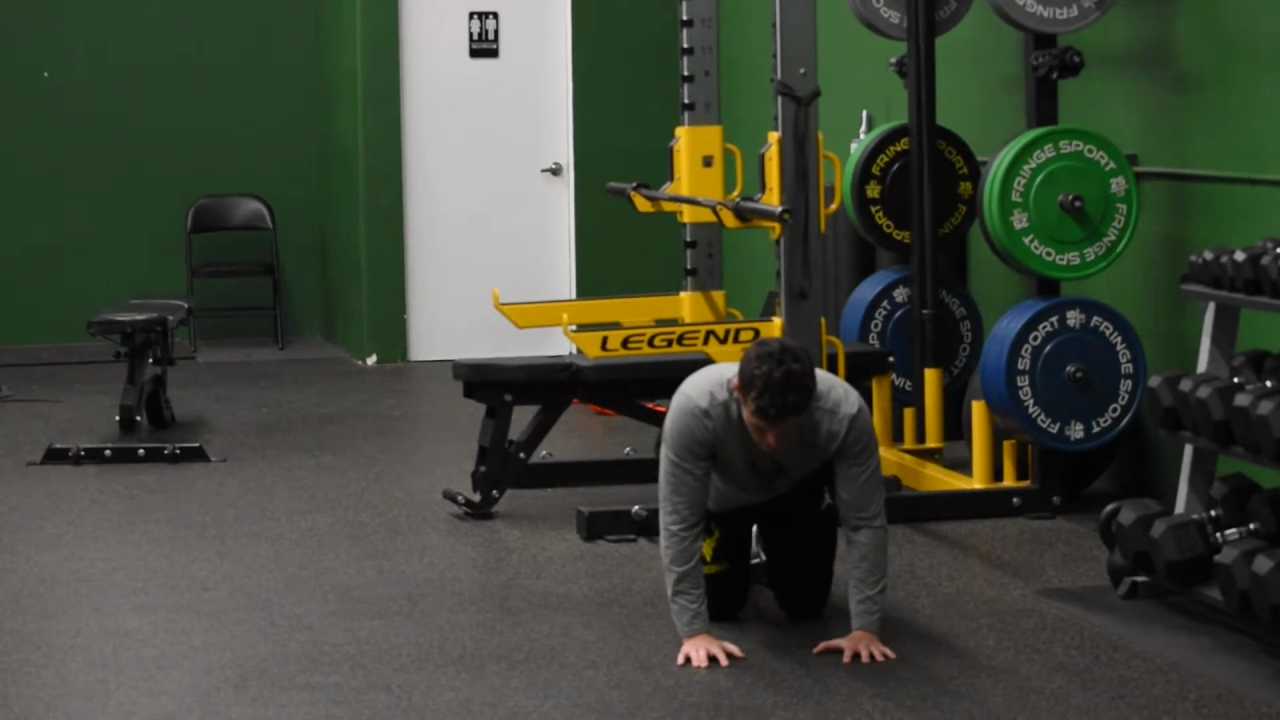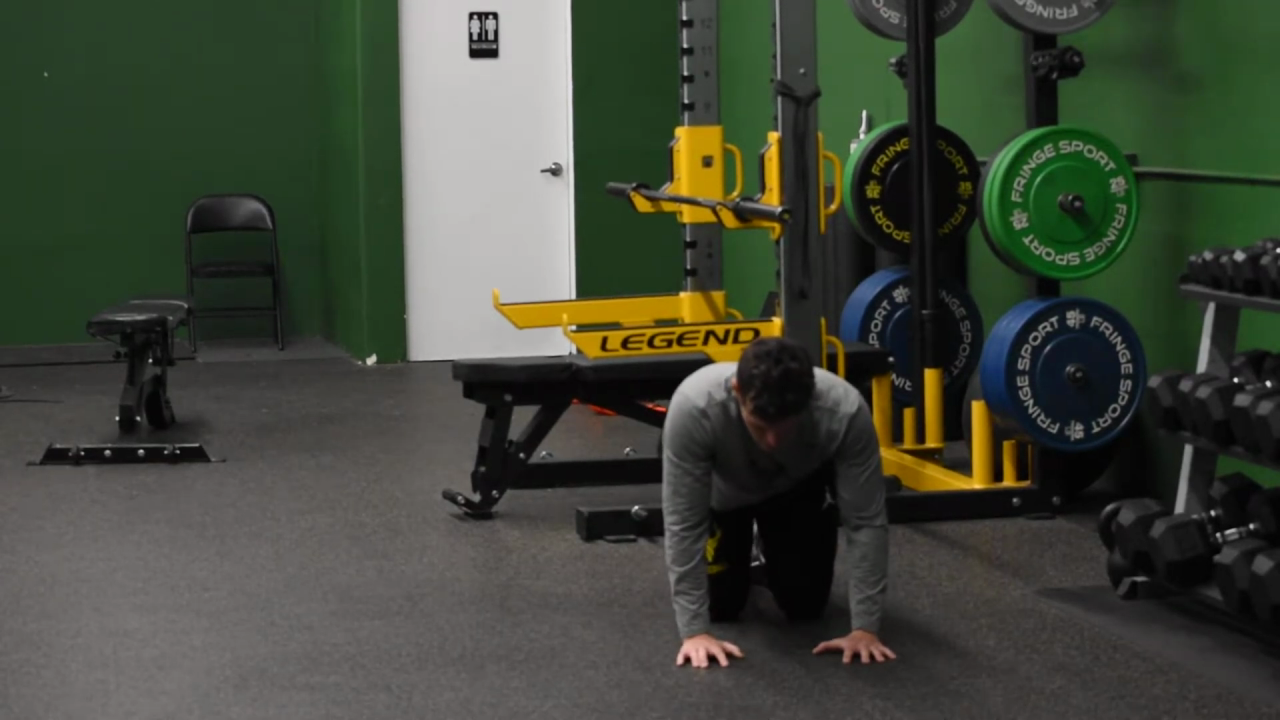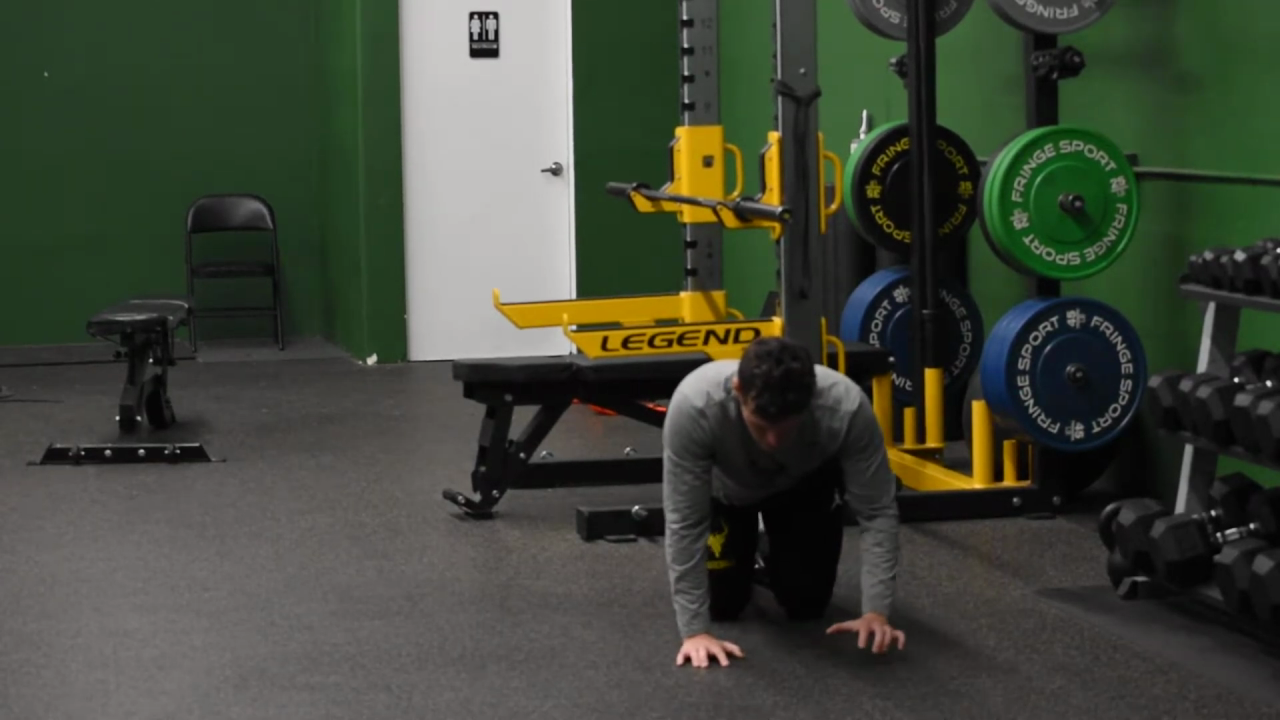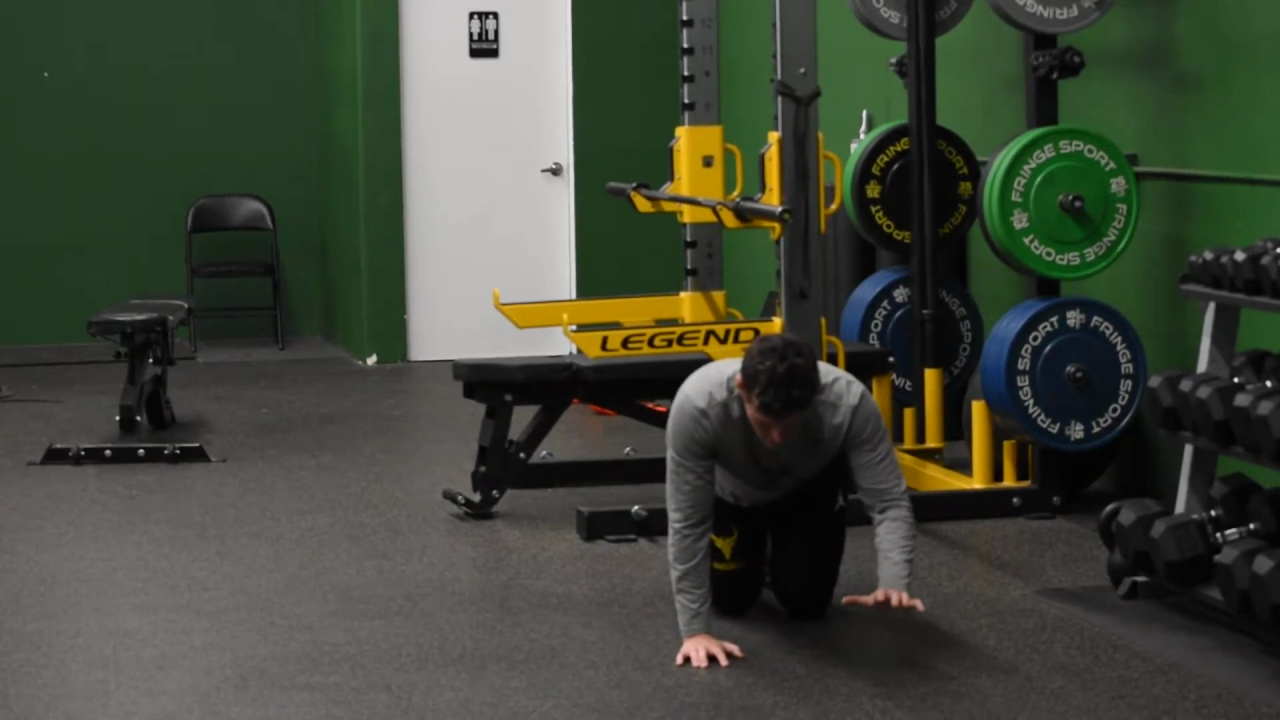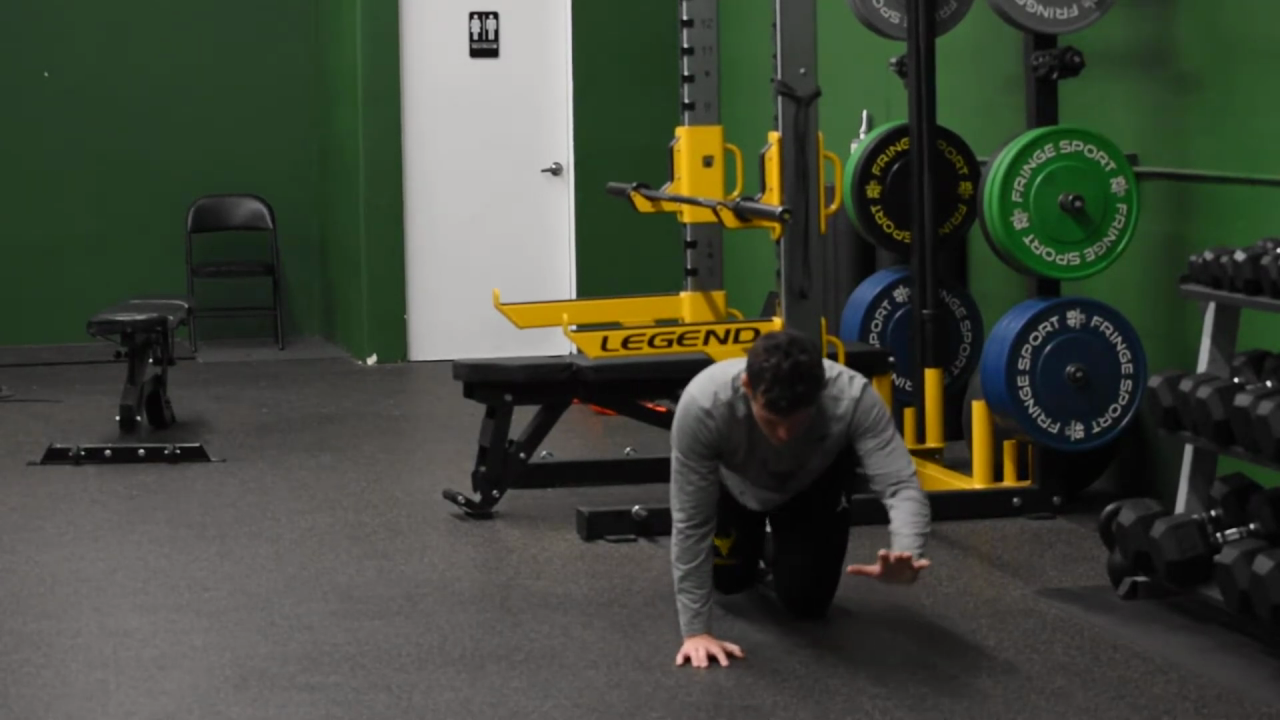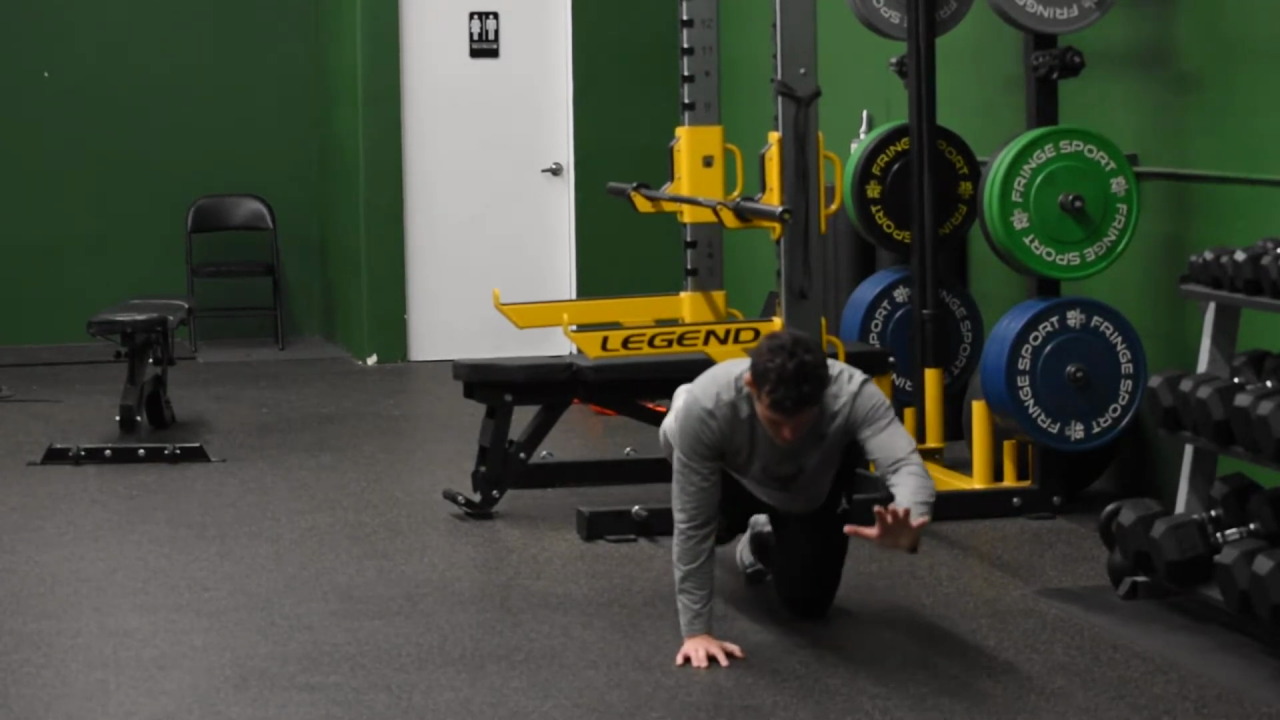
dt=0.2s
person 1, frame 1
left shoulder: (845, 413)
right shoulder: (695, 407)
left elbow: (865, 522)
right elbow: (679, 523)
left wrist: (865, 627)
right wrist: (693, 631)
right hip: (718, 494)
left knee: (804, 605)
right knee: (720, 605)
left ankle: (771, 551)
person 1, frame 2
left shoulder: (845, 412)
right shoulder: (694, 406)
left elbow: (865, 522)
right elbow: (683, 523)
left wrist: (865, 627)
right wrist: (694, 631)
left hip: (800, 489)
right hip: (720, 492)
left knee: (804, 605)
right knee: (721, 605)
left ankle: (773, 554)
person 1, frame 3
left shoulder: (846, 408)
right shoulder: (694, 405)
left elbow: (878, 511)
right elbow: (684, 521)
left wrist: (876, 610)
right wrist: (694, 630)
left hip: (806, 484)
right hip: (724, 487)
left knee: (805, 605)
right knee: (722, 604)
left ankle: (775, 551)
person 1, frame 4
left shoulder: (848, 402)
right shoulder: (697, 404)
left elbow: (890, 501)
right elbow: (686, 520)
left wrist: (893, 584)
right wrist: (694, 630)
right hip: (730, 487)
left knee: (806, 604)
right knee: (731, 600)
left ankle: (778, 551)
person 1, frame 5
left shoulder: (853, 398)
right shoulder: (704, 405)
left elbow: (901, 485)
right elbow: (690, 520)
left wrist: (906, 554)
right wrist: (695, 630)
right hip: (735, 485)
left knee: (807, 603)
right knee: (729, 581)
left ankle: (774, 546)
person 1, frame 6
left shoulder: (853, 395)
right shoulder: (707, 405)
left elbow: (906, 465)
right elbow: (692, 520)
left wrist: (905, 532)
right wrist: (696, 630)
right hip: (739, 478)
left knee: (807, 602)
left ankle: (765, 541)
